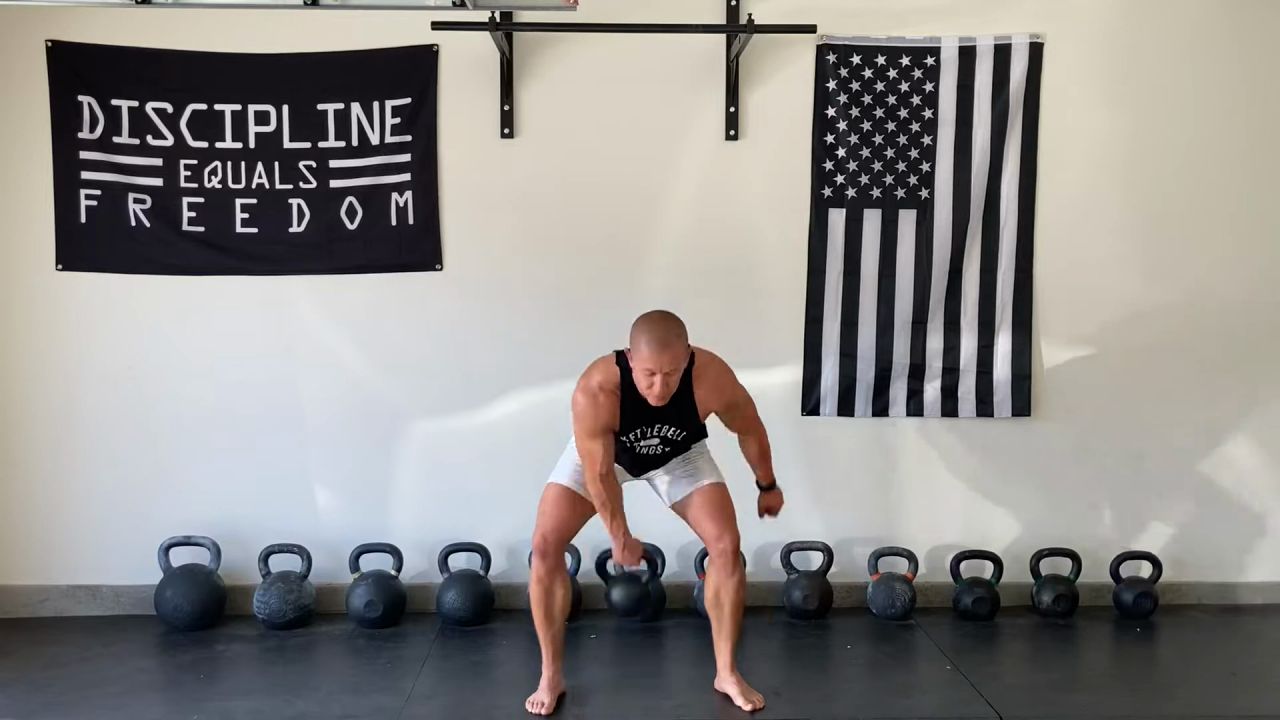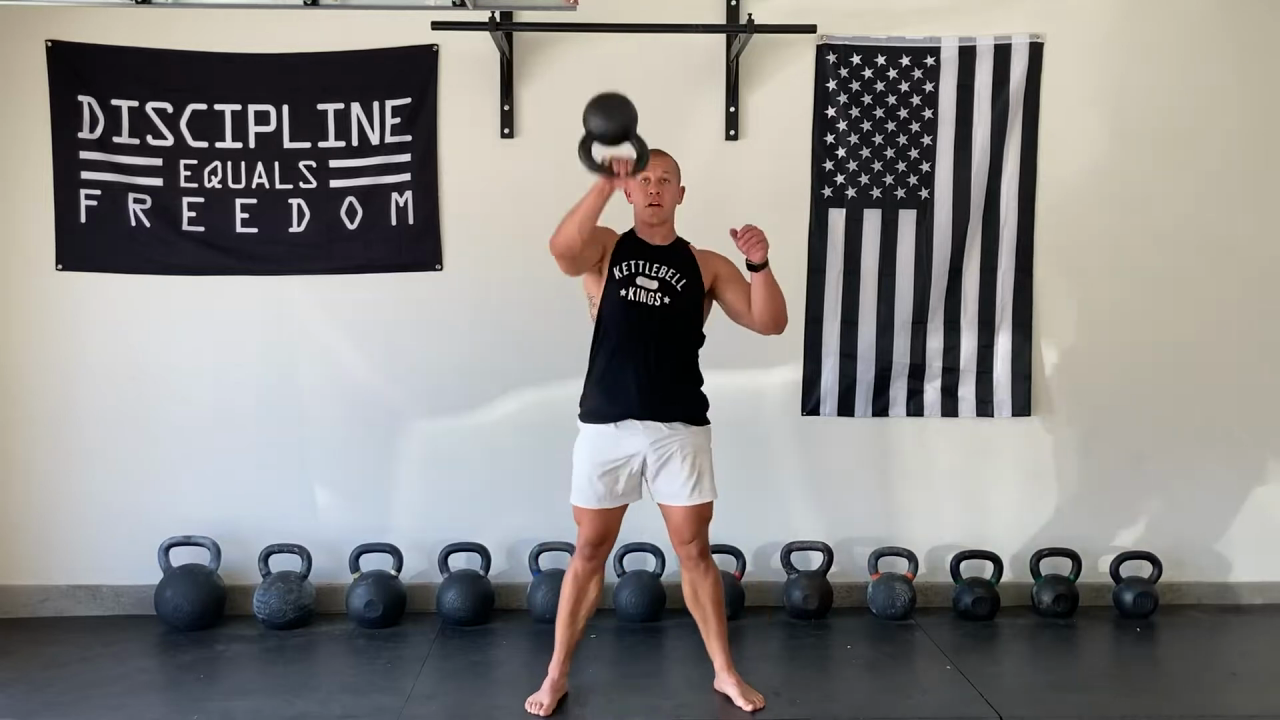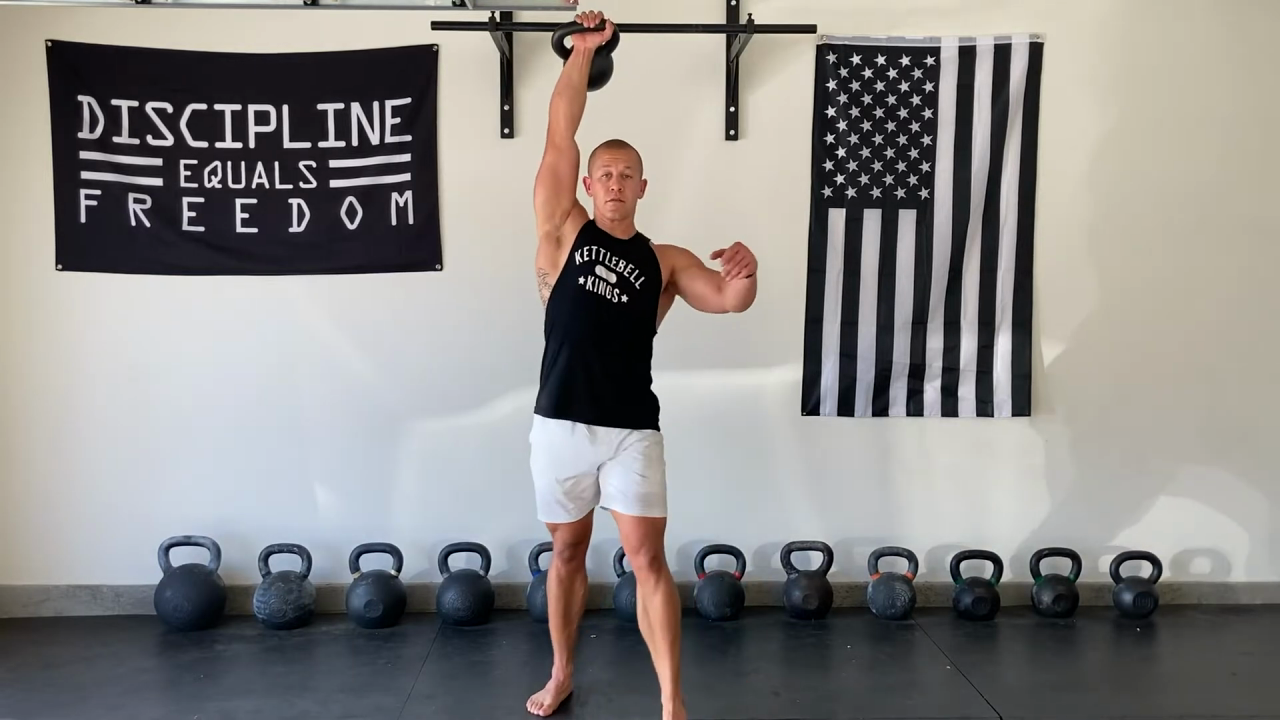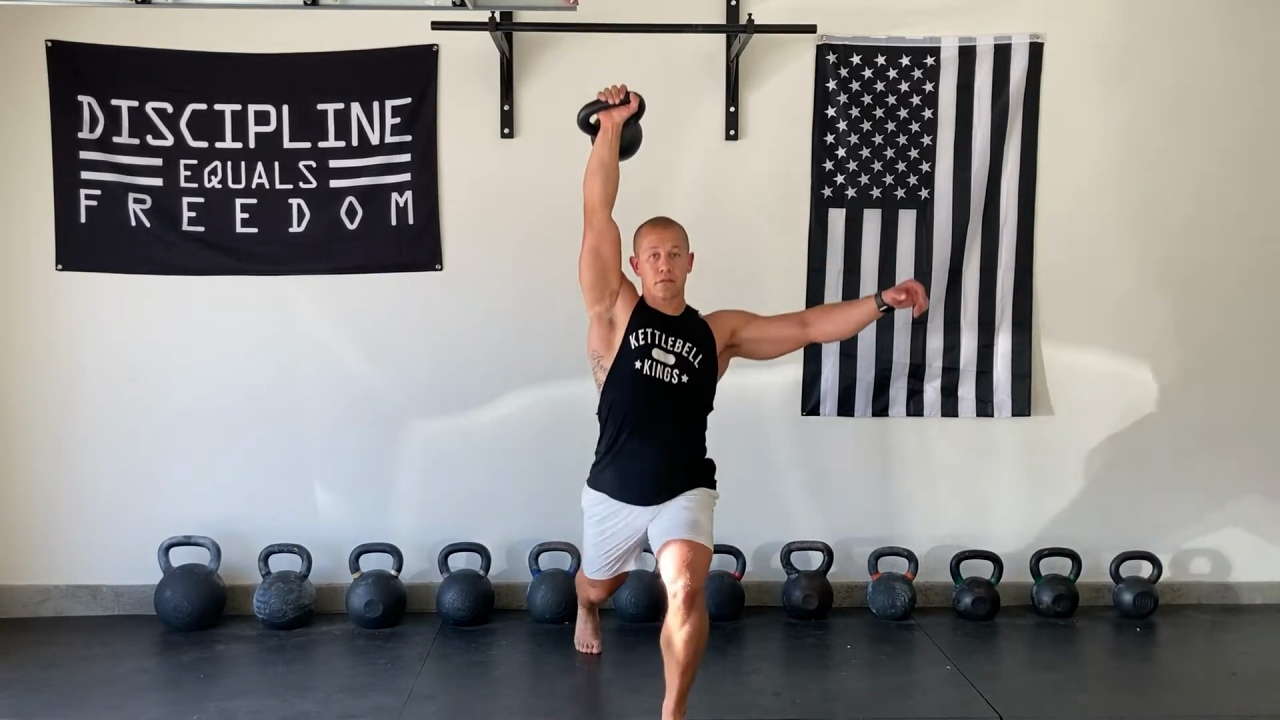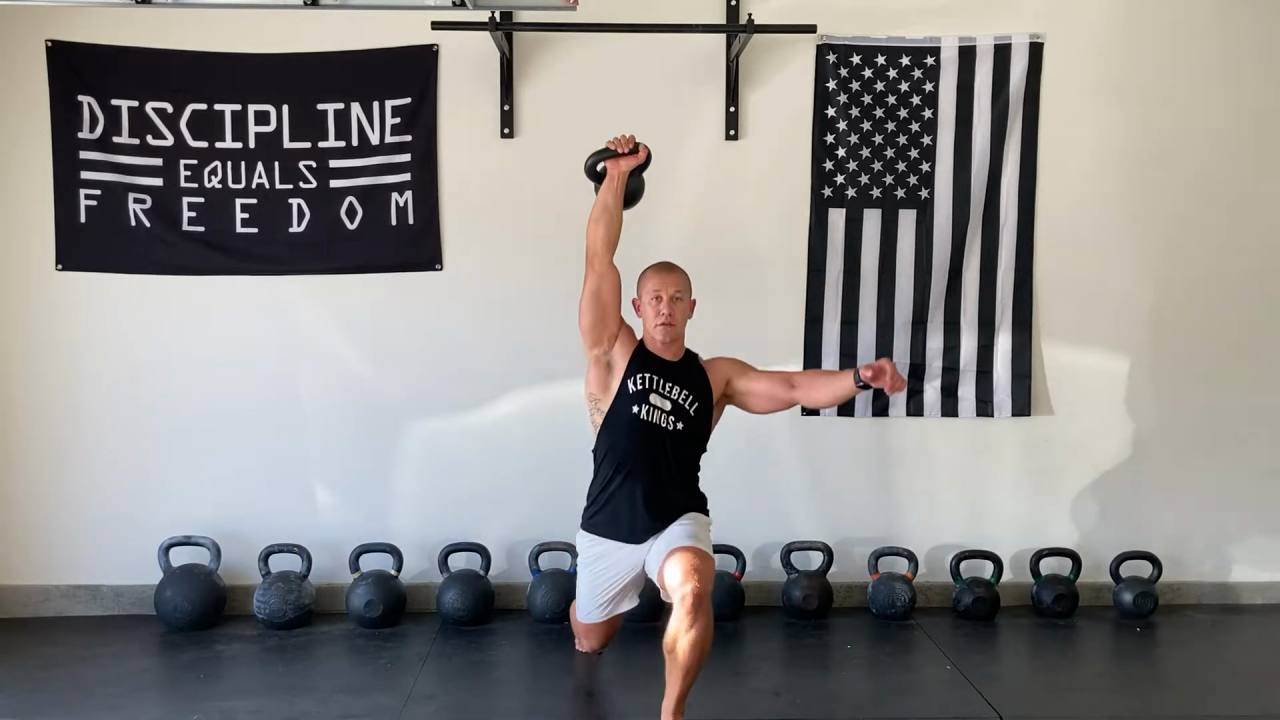
dt=1s
person 1, frame 1
left shoulder: (712, 377)
right shoulder: (595, 391)
left elbow: (749, 429)
right elbow: (599, 475)
left wrist: (767, 485)
right wrist: (621, 538)
left hip: (679, 453)
right hip: (602, 449)
left knee: (726, 544)
right knee: (546, 544)
left ankle: (727, 672)
right ankle: (551, 673)
person 1, frame 2
left shoulder: (705, 265)
right shoulder: (604, 245)
left elbow: (771, 322)
right elbow: (561, 248)
left wrist: (759, 262)
right wrist: (602, 187)
left hip: (679, 428)
right hip: (607, 424)
left knee: (694, 552)
right knee: (589, 552)
left ankle: (725, 672)
person 1, frame 3
left shoulder: (666, 261)
right shoulder: (562, 232)
left elbow: (731, 301)
right elbow: (559, 136)
left wrist: (743, 269)
right wrist: (583, 51)
left hip: (632, 430)
right hip: (561, 423)
left knee: (647, 561)
right knee: (567, 552)
person 1, frame 4
left shoulder: (718, 330)
right shoulder: (615, 311)
left elbow: (808, 326)
right elbow: (596, 216)
left wrist: (881, 301)
right wrist: (611, 126)
left hip: (684, 492)
right hip: (615, 491)
left knee: (685, 590)
right knee: (598, 588)
right ankle: (586, 614)
person 1, frame 5
left shoulder: (714, 376)
right shoulder: (613, 354)
left elbow: (793, 388)
right elbow: (599, 262)
left wrist: (858, 377)
right wrist: (617, 176)
left hip: (678, 523)
right hip: (609, 528)
left knee: (693, 594)
right knee: (590, 639)
right ankle: (583, 603)
